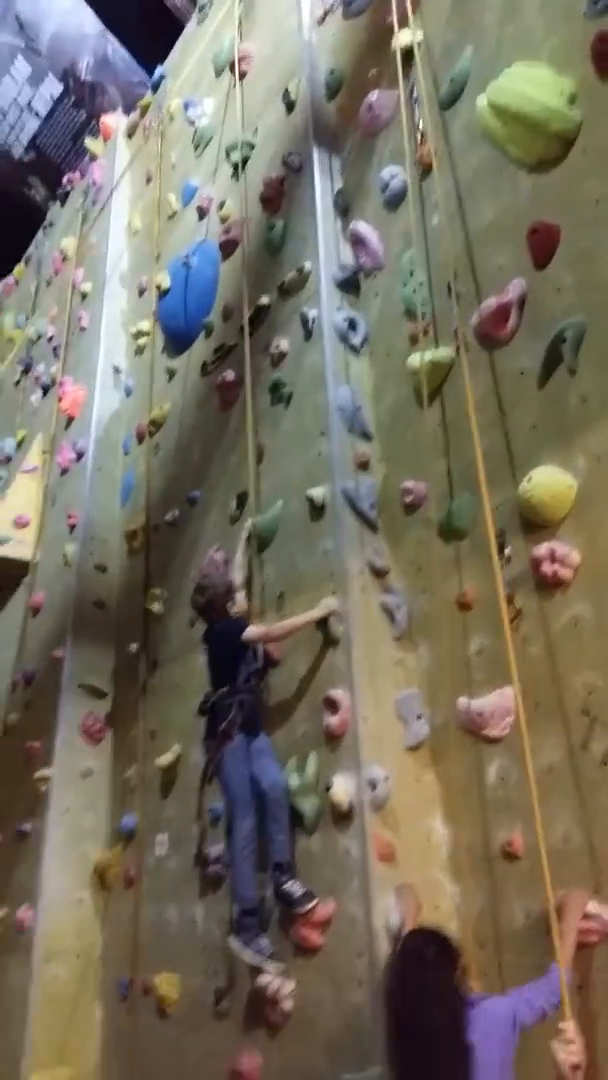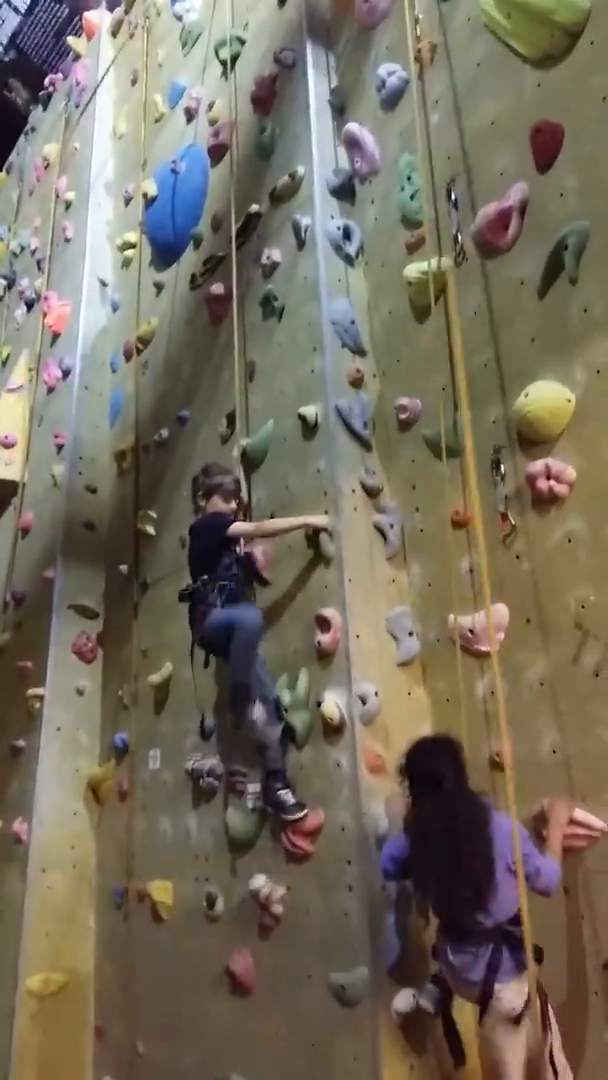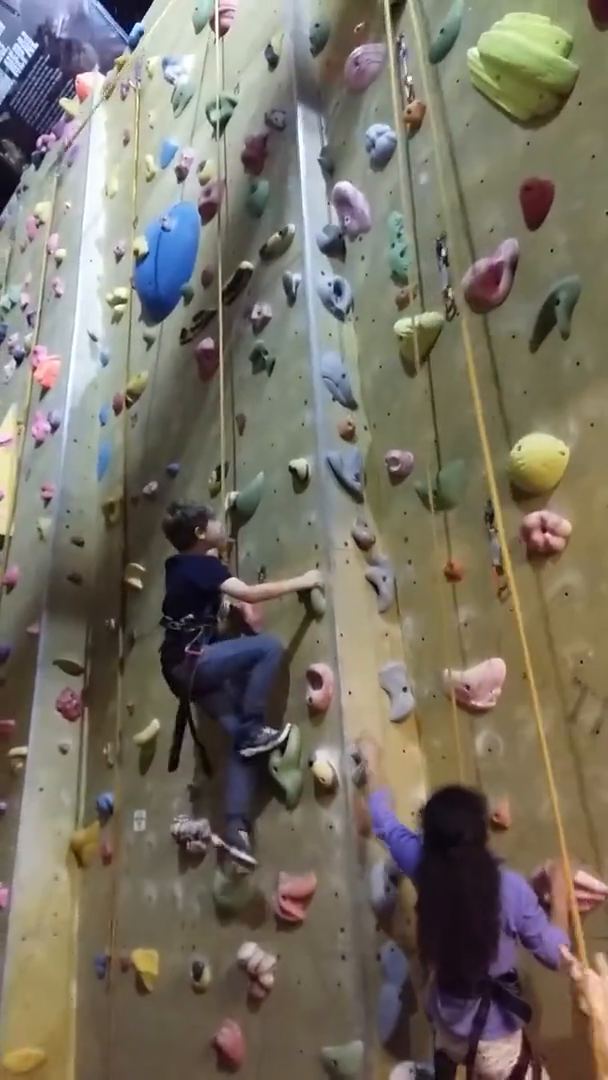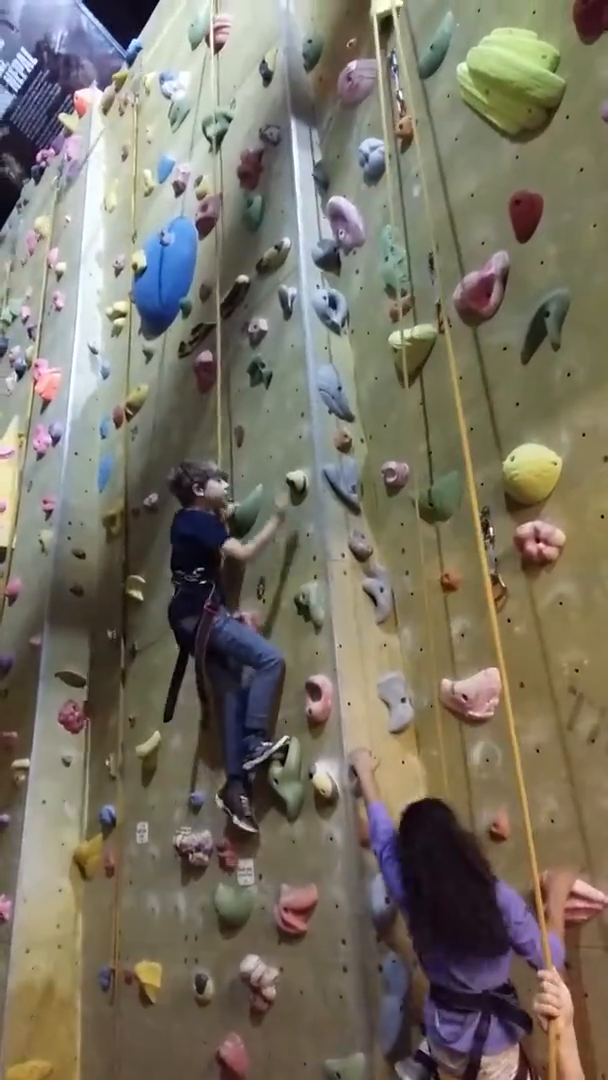
dt=0.7s
person 1, frame 1
left shoulder: (231, 626)
right shoulder: (223, 631)
left elbow: (230, 579)
right elbow: (274, 632)
left wrist: (245, 538)
right wrist: (320, 612)
left hip: (250, 727)
right hip: (228, 731)
right knee: (245, 818)
left ankle: (282, 874)
right ankle: (246, 922)
person 1, frame 2
left shoulder: (223, 527)
right shoulder: (206, 526)
right elbow: (258, 529)
left wrist: (235, 471)
right wrist: (309, 521)
left hip: (231, 618)
right hip: (211, 617)
left knee: (266, 694)
right knee: (250, 617)
left ankle: (274, 781)
right ankle: (244, 700)
person 1, frame 3
left shoulder: (180, 564)
right shoulder: (203, 565)
right elbow: (247, 593)
right wrist: (299, 582)
left hip: (189, 663)
right hip: (191, 660)
left knee: (240, 739)
right knee: (269, 647)
left ankle: (236, 827)
right ankle: (252, 730)
person 1, frame 4
left shoulder: (189, 520)
right shoulder: (202, 521)
right elbow: (243, 553)
left wrist: (223, 517)
right wrist: (277, 519)
left hip: (193, 617)
right hip: (204, 614)
left knee: (234, 691)
right knee: (270, 659)
left ankle: (236, 784)
right ankle: (254, 742)
person 2, frame 1
left shoulder: (410, 1023)
right shoulder: (494, 1015)
left elbow: (404, 970)
right elbow: (553, 987)
left wrist: (408, 921)
right wrist: (571, 918)
person 2, frame 2
left shoulder: (416, 839)
right shoulder: (501, 828)
left elbow: (388, 863)
right elbow: (547, 880)
right wrist: (556, 823)
left hip: (457, 974)
right hip: (505, 978)
person 2, frame 3
left shoulder: (424, 869)
right shoulder: (510, 888)
left elbow: (384, 822)
right elbow: (553, 953)
left wrist: (371, 761)
right wrist: (559, 890)
left hip: (447, 1028)
right hip: (494, 1041)
person 2, frame 4
left shoulder: (408, 893)
right shoulder: (498, 898)
left elbow: (383, 835)
right elbow: (549, 959)
left wrist: (364, 772)
right wrist: (556, 898)
left hip: (442, 1044)
